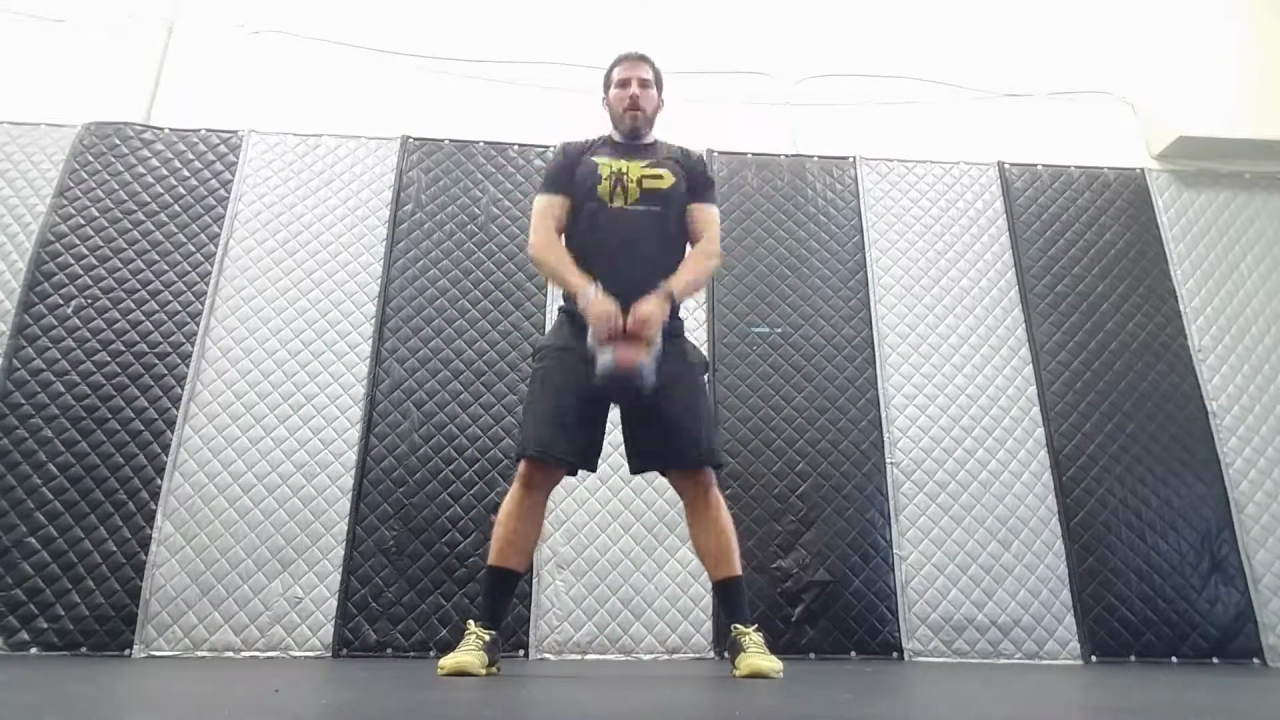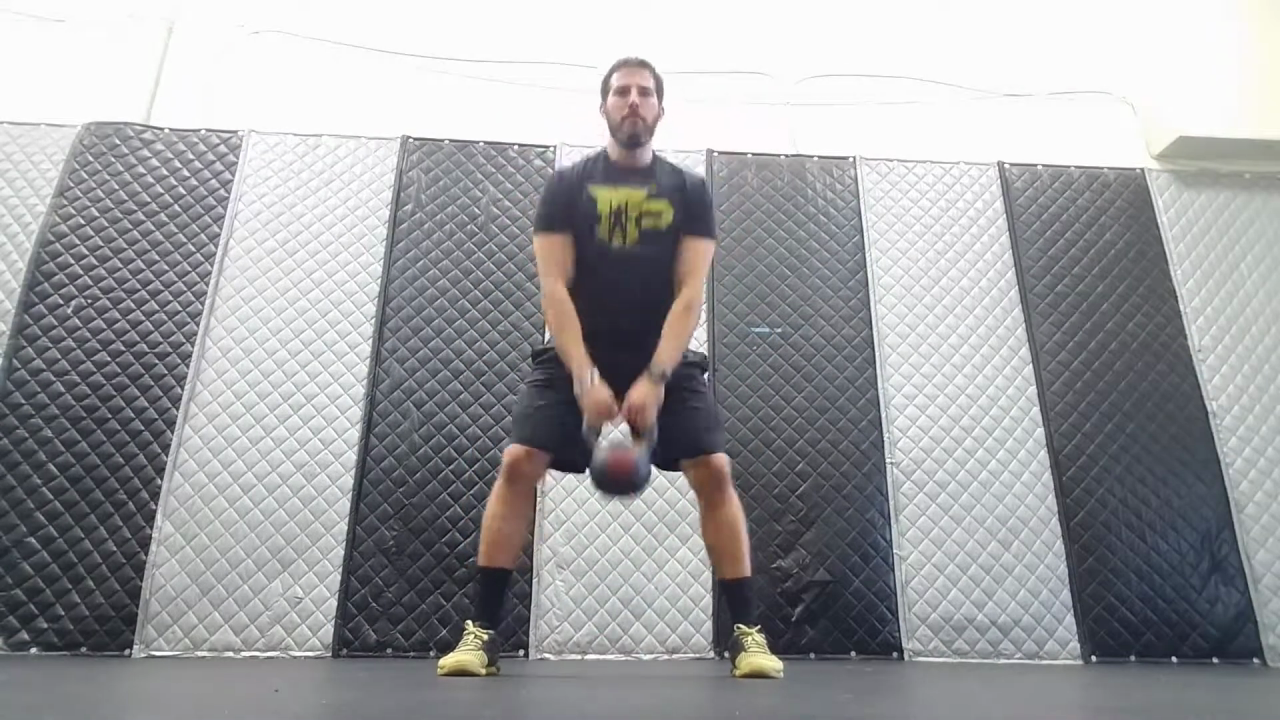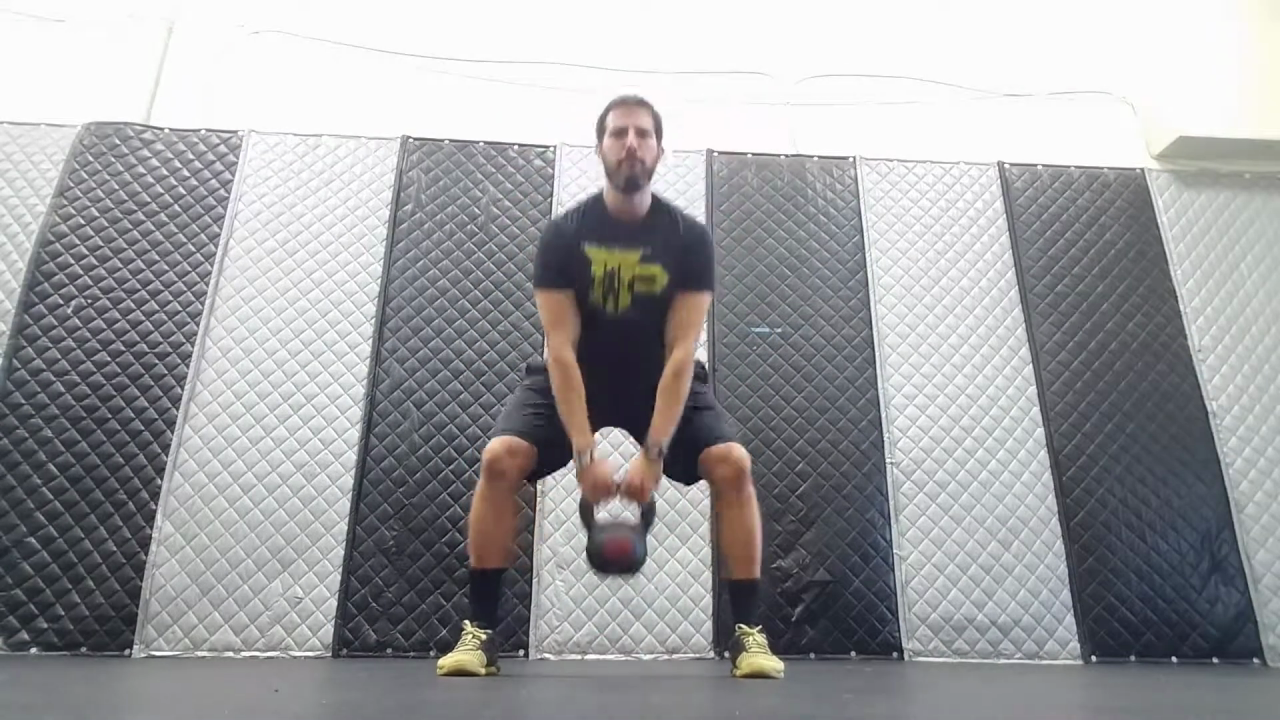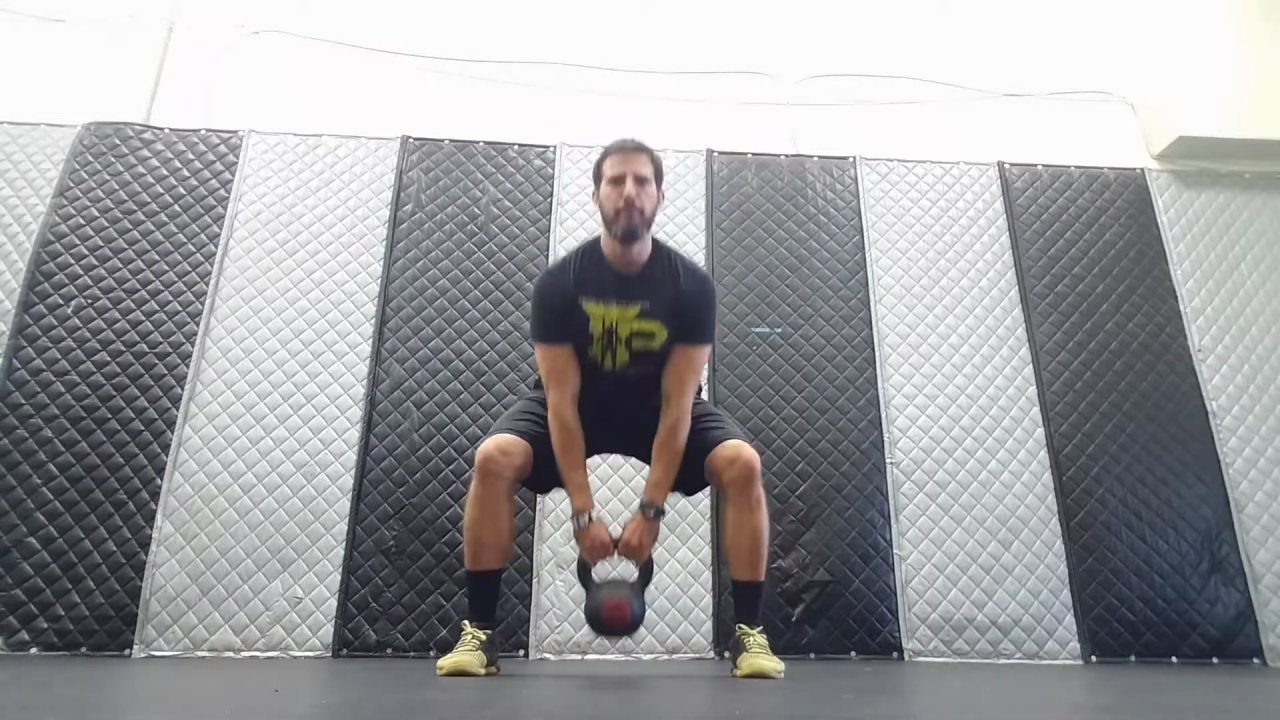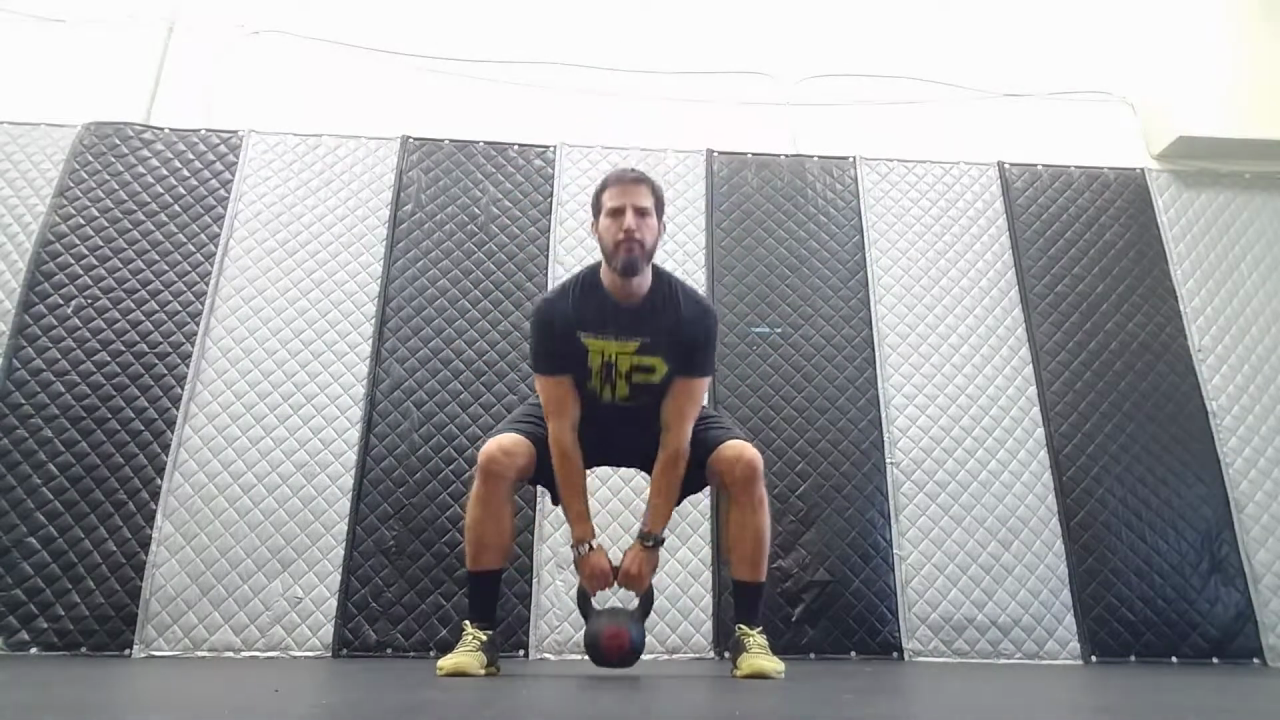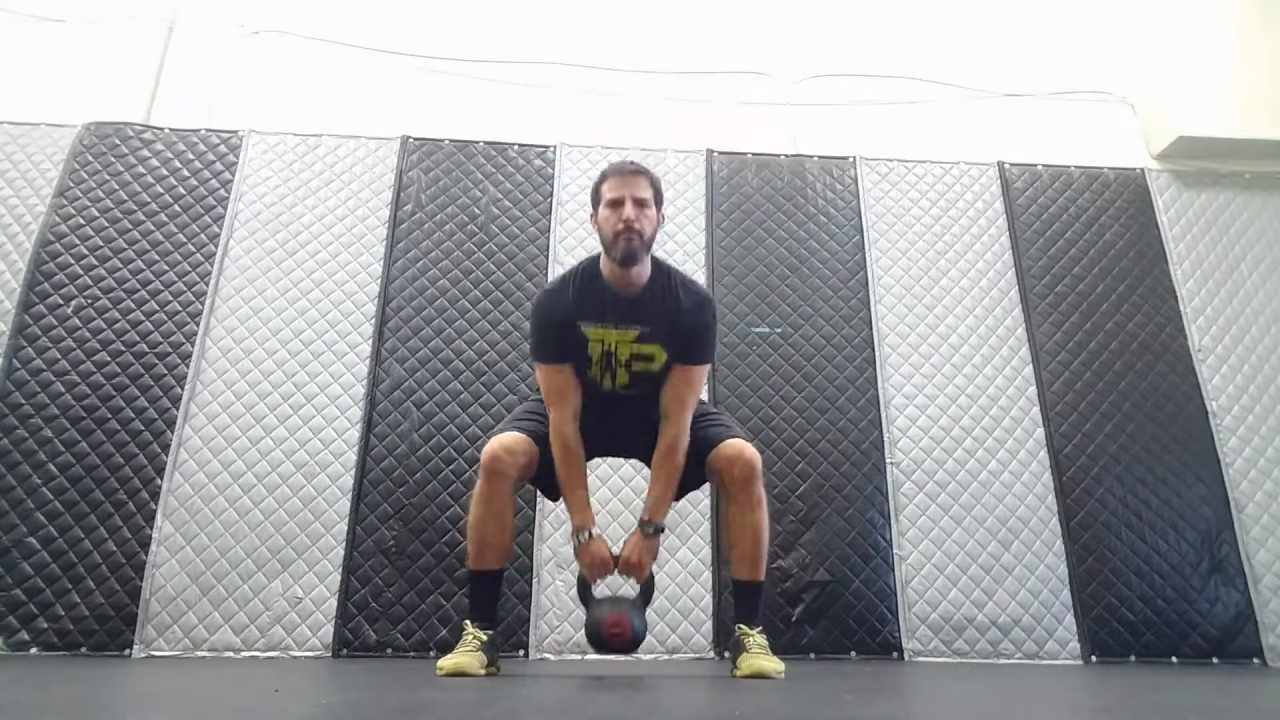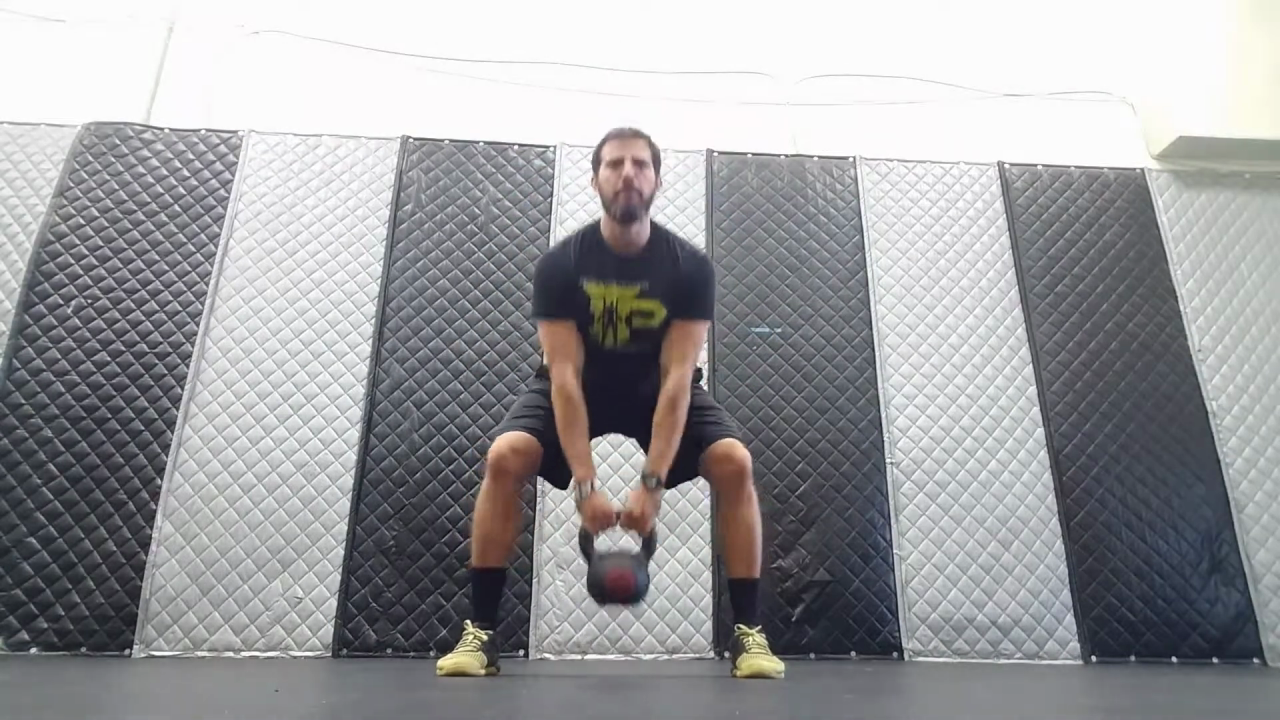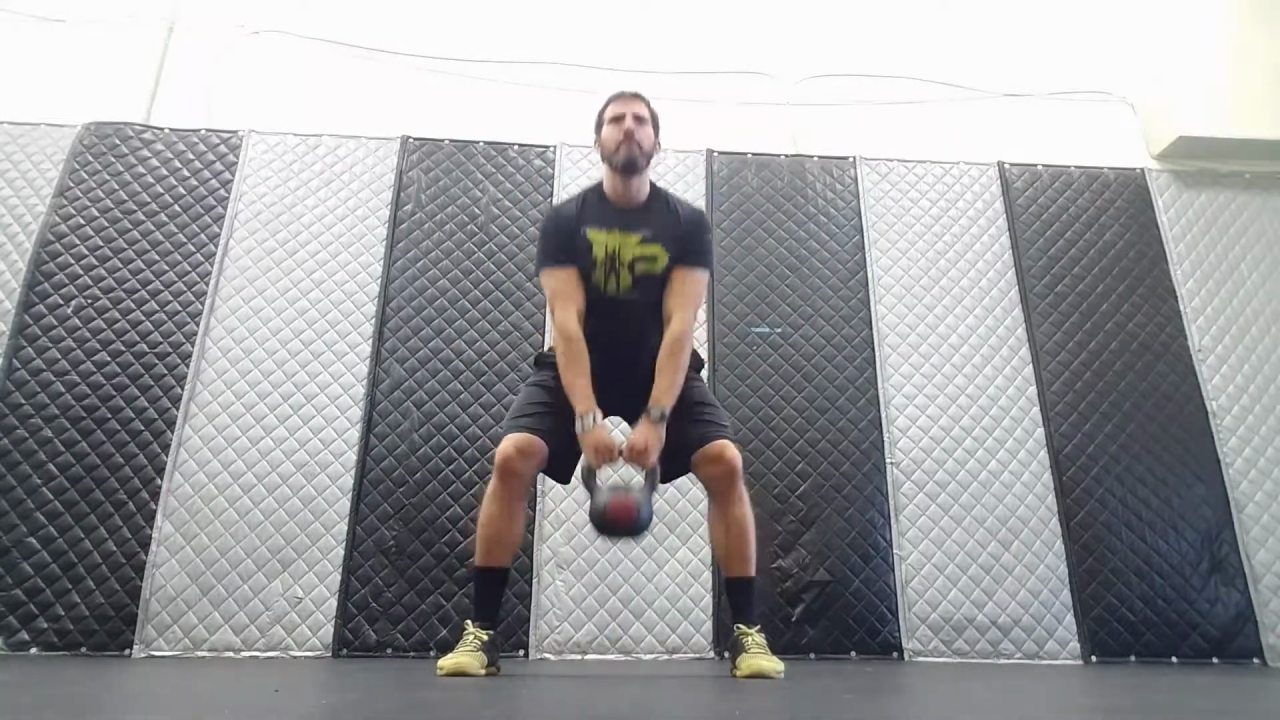
dt=0.1s
person 1, frame 1
left shoulder: (689, 167)
right shoulder: (572, 160)
left elbow: (709, 250)
right elbow: (540, 240)
left wrist: (664, 295)
right wrist: (587, 291)
left hip: (663, 343)
right hip: (577, 339)
left knee: (697, 480)
right knee: (535, 475)
left ankle: (743, 632)
right ankle: (483, 631)
person 1, frame 2
left shoulder: (688, 189)
right shoulder: (568, 184)
left elbow: (691, 296)
right elbow: (554, 291)
left wrist: (657, 378)
right wrist: (584, 377)
left hip: (662, 355)
right hip: (576, 352)
left knee: (713, 471)
right knee: (519, 464)
left ankle: (746, 631)
right ankle: (481, 631)
person 1, frame 3
left shoulder: (691, 239)
right shoulder: (563, 236)
left elbow: (681, 354)
right elbow: (560, 351)
left wrist: (654, 454)
right wrist: (584, 455)
left hip: (659, 382)
right hip: (579, 378)
left knee: (732, 466)
right knee: (501, 459)
left ankle: (747, 631)
right ankle: (480, 630)
person 1, frame 4
left shoulder: (690, 285)
right shoulder: (559, 282)
left elbow: (678, 406)
right elbow: (562, 403)
left wrist: (650, 512)
right wrist: (583, 515)
left hip: (660, 411)
right hip: (577, 409)
left knee: (741, 466)
right knee: (494, 460)
left ankle: (748, 633)
right ankle: (479, 632)
person 1, frame 5
left shoulder: (692, 313)
right shoulder: (558, 310)
left elbow: (676, 438)
right elbow: (563, 432)
left wrist: (649, 543)
right wrist: (583, 545)
left hip: (661, 425)
right hip: (577, 422)
left knee: (743, 465)
right knee: (496, 460)
left ankle: (749, 634)
right ankle: (478, 634)
person 1, frame 6
left shoulder: (691, 304)
right shoulder: (558, 301)
left elbow: (676, 427)
right elbow: (563, 420)
left wrist: (649, 529)
right wrist: (583, 532)
left hip: (661, 416)
right hip: (577, 413)
left knee: (742, 464)
right knee: (499, 458)
left ankle: (748, 632)
right ankle: (479, 633)
person 1, frame 7
left shoulder: (688, 266)
right shoulder: (561, 263)
left elbow: (676, 382)
right elbow: (565, 380)
left wrist: (652, 486)
right wrist: (585, 486)
left hip: (657, 392)
right hip: (580, 390)
left knee: (734, 465)
right knee: (506, 458)
left ankle: (747, 632)
right ankle: (479, 632)
person 1, frame 8
left shoulder: (688, 223)
right shoulder: (565, 220)
left elbow: (679, 327)
right elbow: (565, 325)
left wrist: (655, 420)
right wrist: (587, 420)
left hip: (660, 368)
right hip: (578, 366)
left knee: (725, 462)
right knee: (514, 457)
left ankle: (746, 631)
right ankle: (481, 630)
